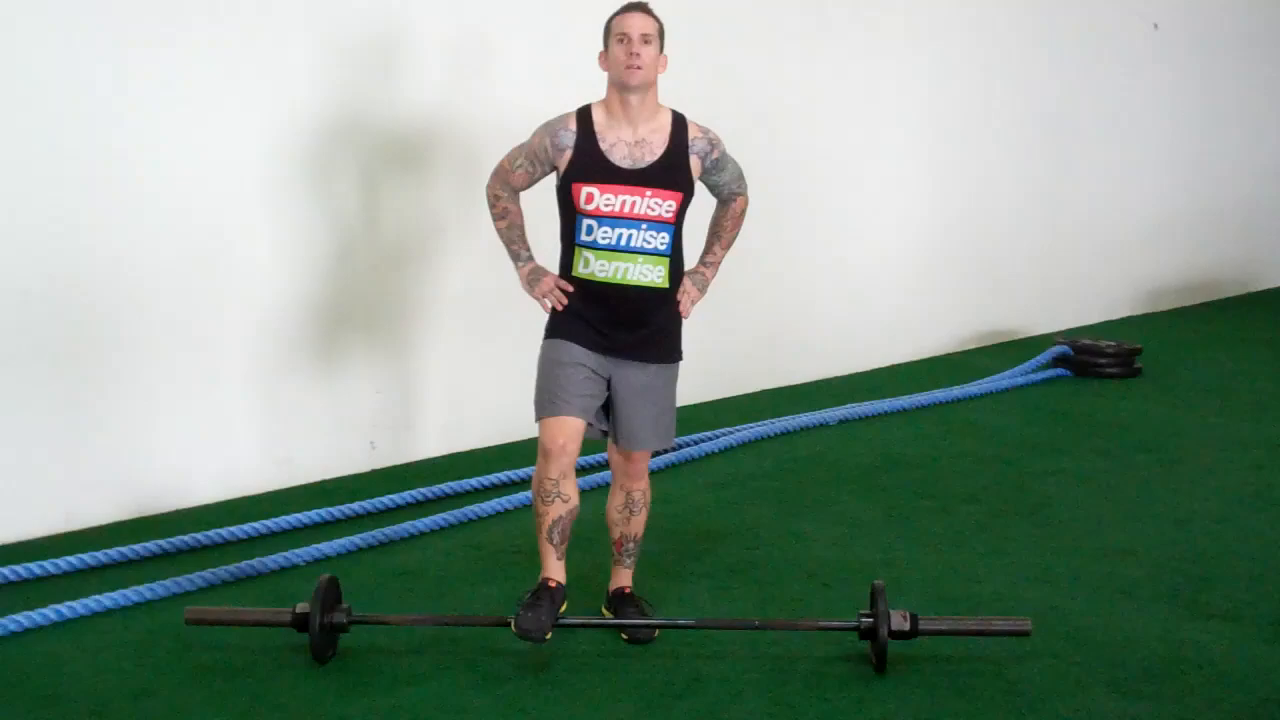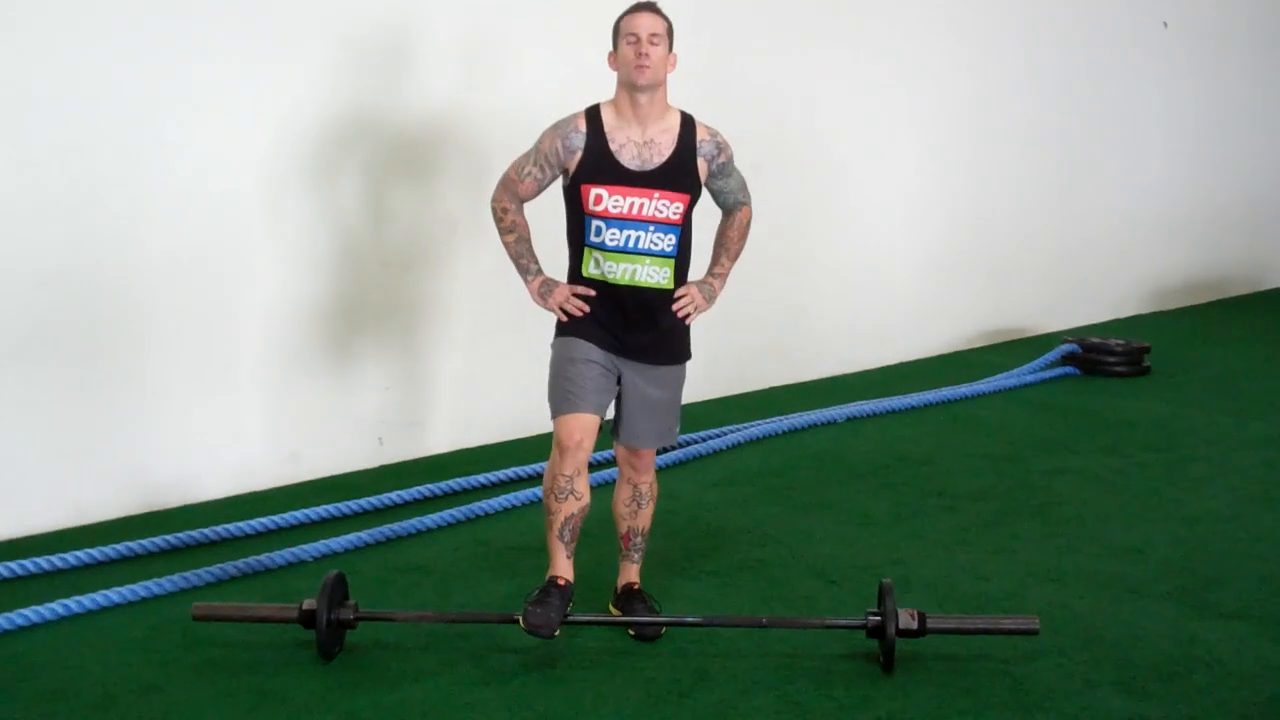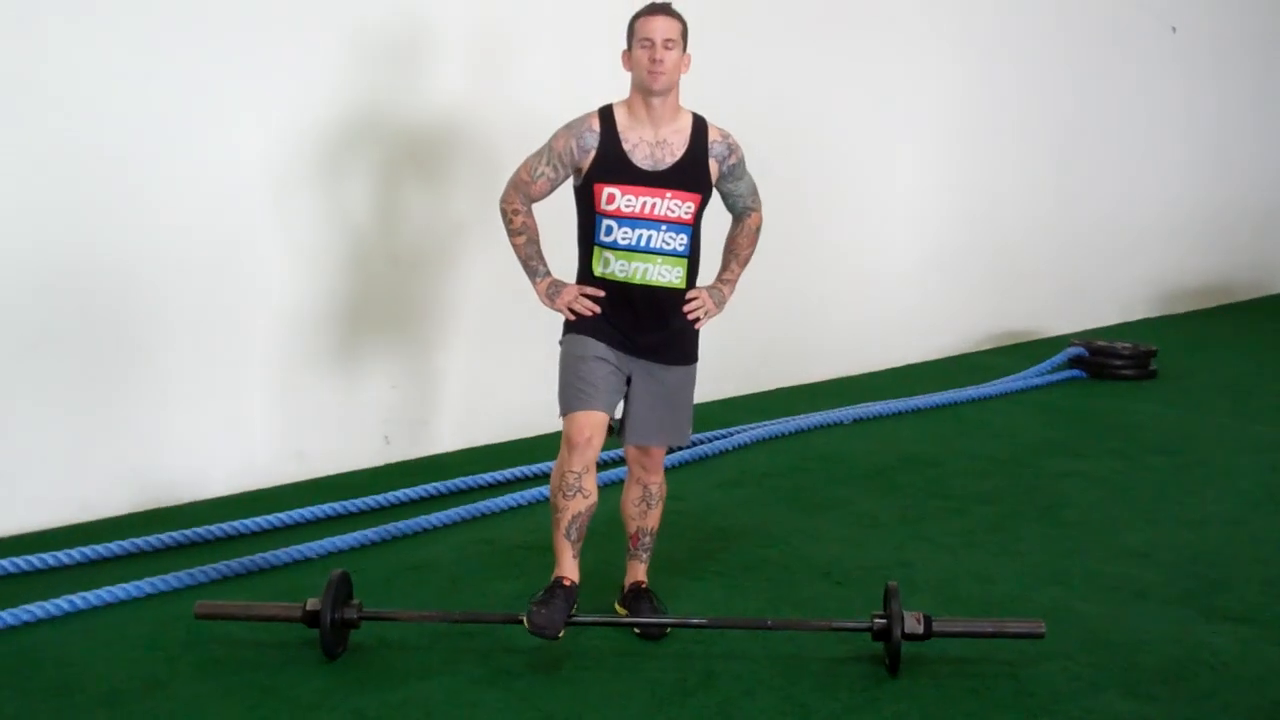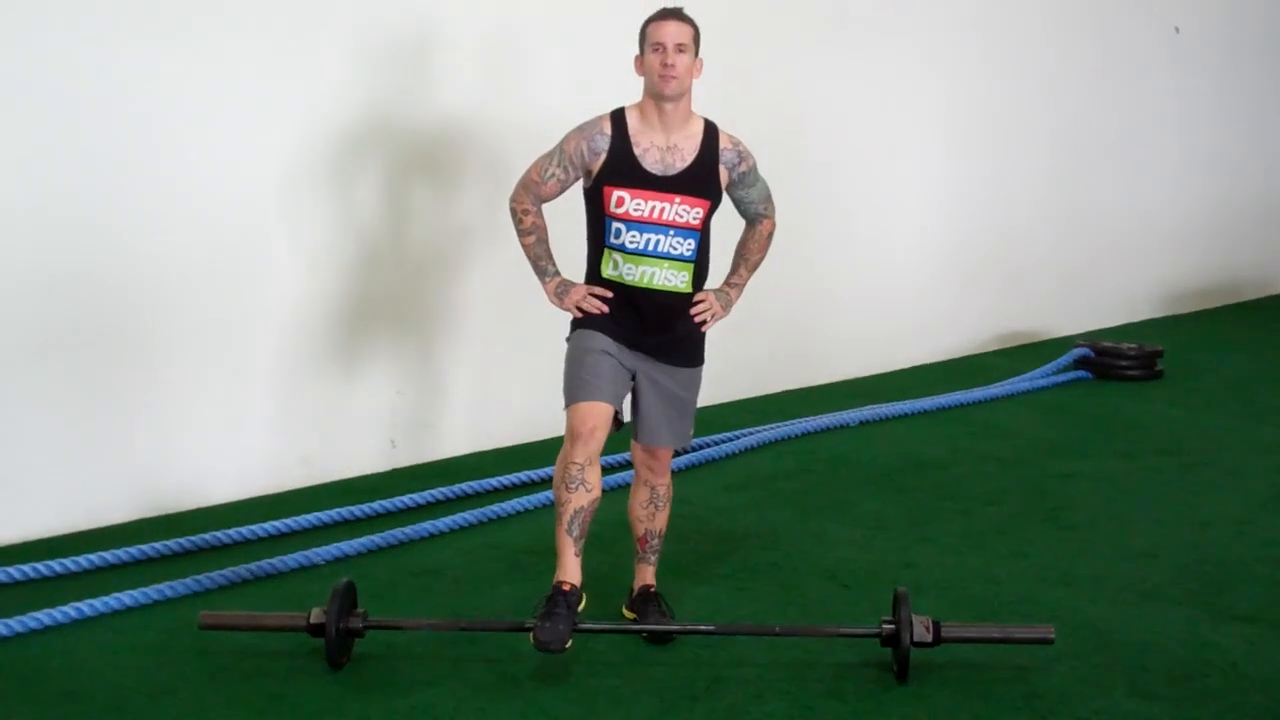
dt=0.2s
person 1, frame 1
left shoulder: (696, 141)
right shoulder: (564, 134)
left elbow: (735, 196)
right elbow: (501, 186)
left wrist: (705, 270)
right wrist: (527, 268)
left hip: (652, 336)
right hip: (576, 329)
left knee: (633, 463)
right knee: (557, 448)
left ankle: (622, 588)
right ankle: (550, 581)
person 1, frame 2
left shoulder: (703, 144)
right shoulder: (573, 135)
left elbow: (739, 208)
right elbow: (505, 199)
left wrist: (713, 282)
right wrist: (536, 282)
left hip: (660, 335)
right hip: (588, 325)
left knee: (639, 460)
right knee: (573, 442)
left ankle: (629, 585)
right ankle: (559, 579)
person 1, frame 3
left shoulder: (715, 145)
right shoulder: (587, 133)
left elbow: (750, 213)
right elbow: (515, 199)
left wrist: (723, 287)
right wrist: (544, 283)
left hip: (670, 334)
right hip: (597, 325)
left knee: (648, 458)
right knee: (581, 441)
left ankle: (636, 585)
right ankle: (564, 579)
person 1, frame 4
left shoulder: (726, 151)
right shoulder: (598, 137)
left elbow: (763, 218)
right elbow: (524, 198)
left wrist: (730, 291)
right wrist: (552, 282)
left hip: (677, 336)
right hip: (604, 323)
left knee: (655, 459)
right knee: (586, 432)
left ankle: (644, 588)
right ankle: (566, 585)
